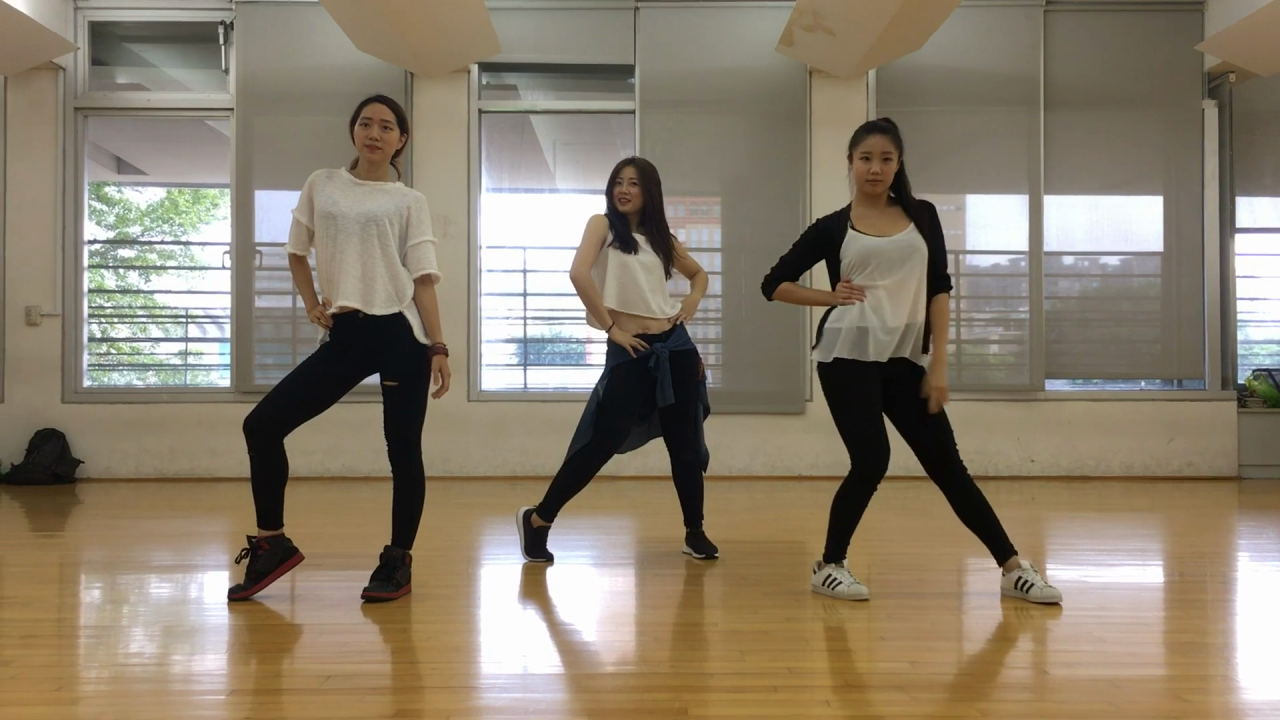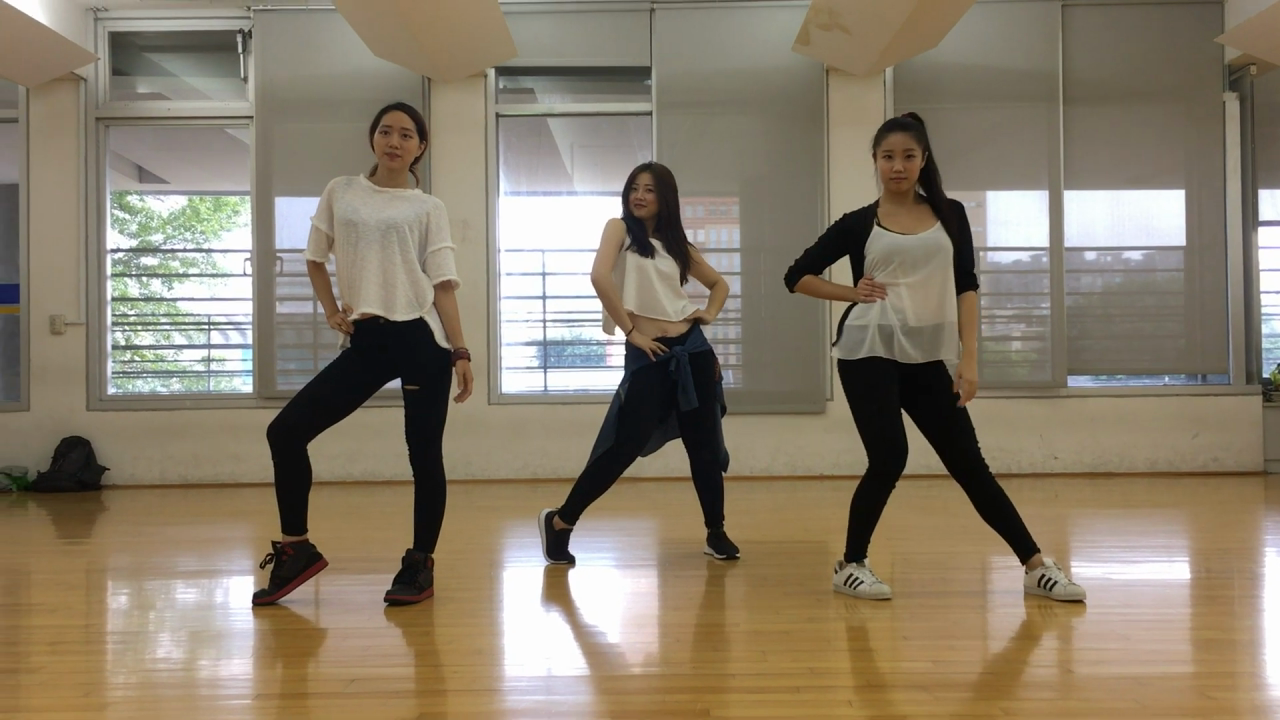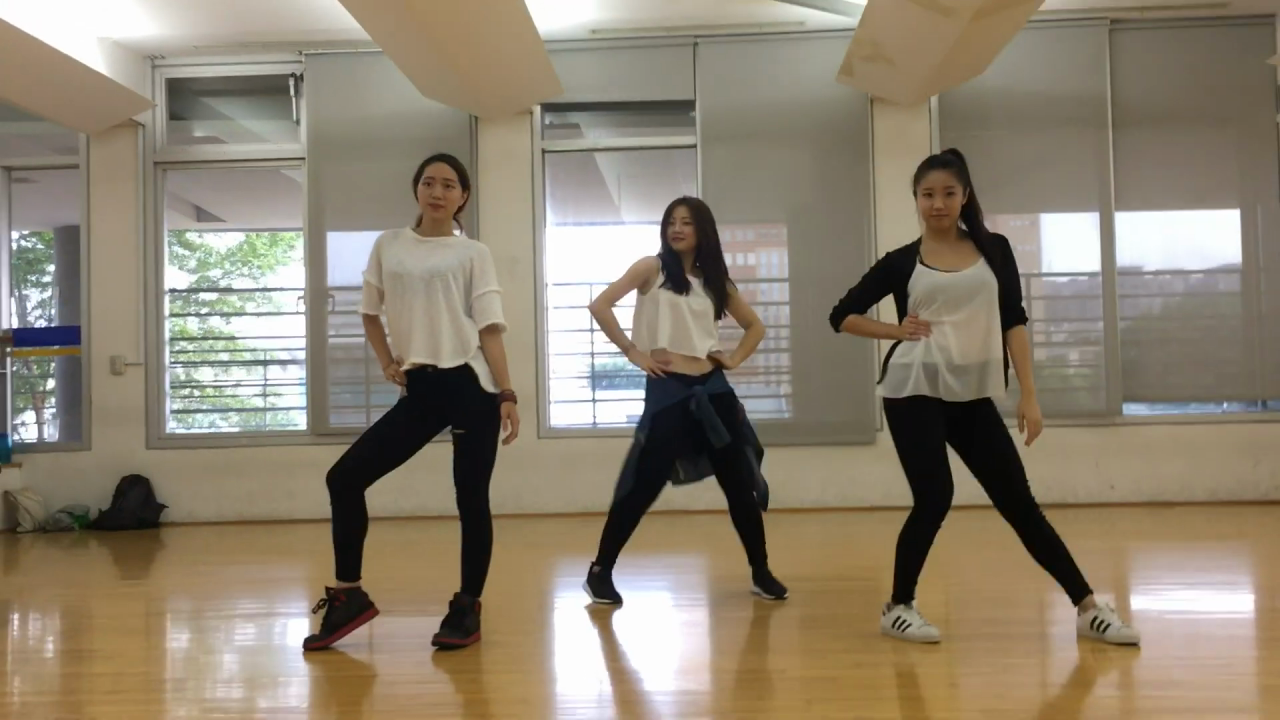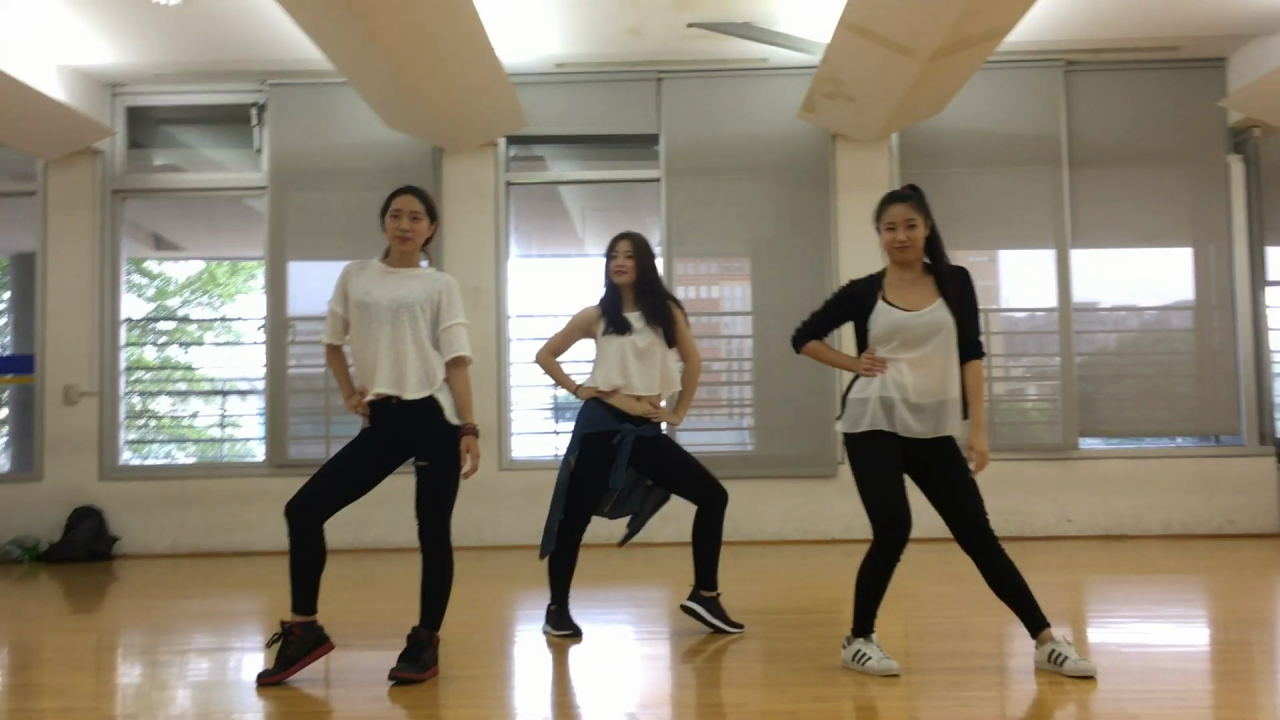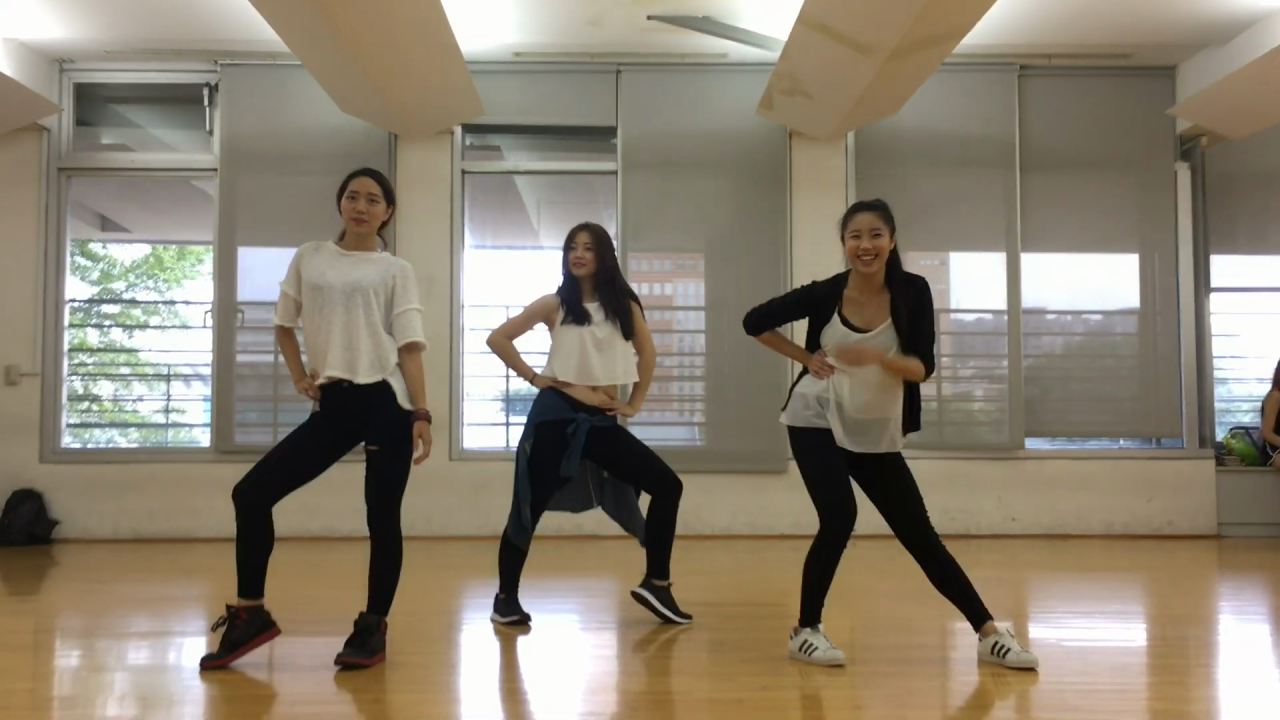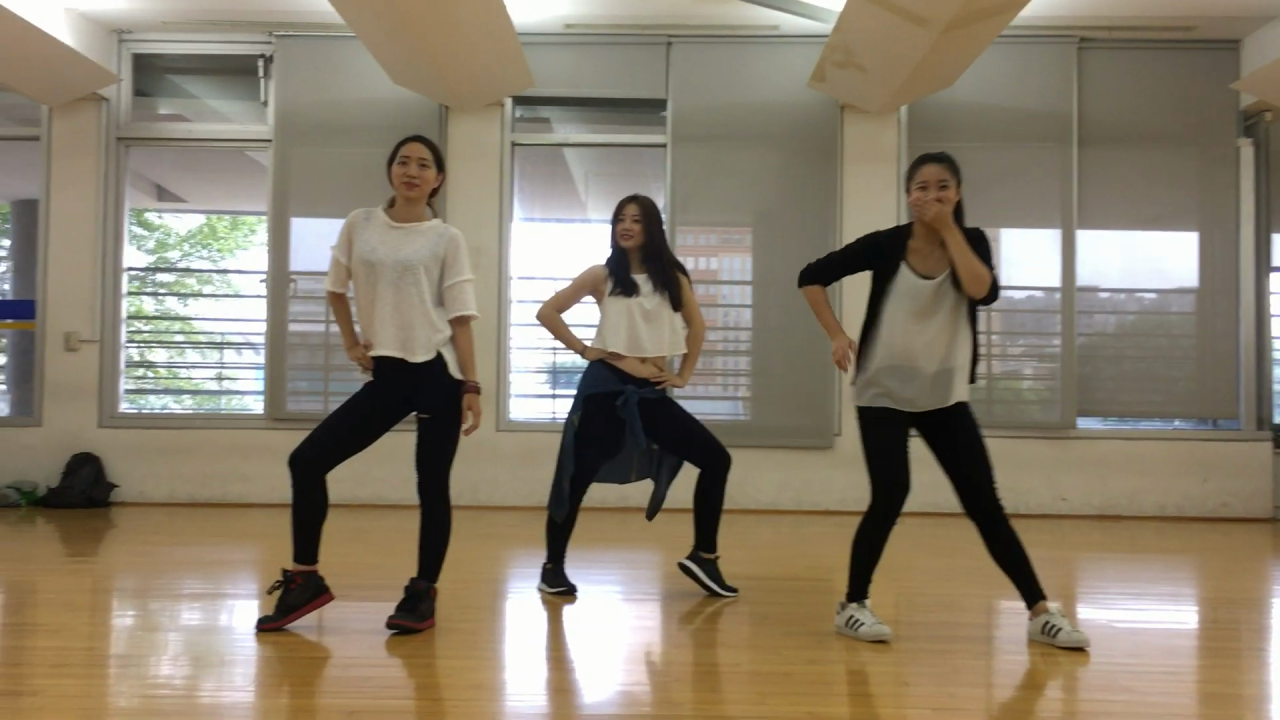
dt=0.5s
person 1, frame 1
left shoulder: (410, 201)
right shoulder: (321, 185)
left elbow: (423, 279)
right elbow: (297, 252)
left wrist: (438, 347)
right wrist: (312, 306)
left hip: (400, 334)
right hip: (344, 336)
left knee: (403, 449)
right knee: (262, 423)
left ankle: (397, 560)
right ankle: (272, 542)
person 1, frame 2
left shoulder: (428, 208)
right shoulder: (340, 193)
left elbow: (443, 284)
right elbow: (315, 259)
left wrist: (460, 352)
right wrist: (332, 313)
left hip: (421, 339)
right hip: (365, 342)
left knee: (424, 452)
right knee: (287, 431)
left ankle: (420, 564)
right ankle: (297, 548)
person 1, frame 3
left shoulder: (474, 254)
right shoulder: (389, 245)
left elbow: (490, 328)
right elbow: (371, 312)
left wrist: (507, 394)
right wrist: (386, 364)
left hip: (470, 386)
right hip: (418, 390)
left knee: (471, 497)
right knee: (345, 477)
left ankle: (467, 607)
right ankle: (349, 595)
person 1, frame 4
left shoulder: (441, 286)
right shoulder: (355, 275)
left elbow: (456, 361)
right elbow: (333, 342)
left wrist: (469, 428)
right wrist: (348, 394)
left hip: (434, 418)
right hip: (381, 422)
left knee: (433, 529)
right knee: (304, 509)
left ankle: (426, 641)
right ankle: (305, 628)
person 1, frame 5
left shoulder: (396, 270)
right shoulder: (309, 258)
left elbow: (409, 347)
right elbow: (284, 324)
left wrist: (421, 413)
right wrist: (299, 378)
left hip: (386, 403)
right hip: (333, 405)
left knee: (382, 516)
right knee: (252, 493)
left ankle: (373, 626)
right ankle: (250, 613)
person 1, frame 6
left shoulder: (447, 239)
right shoulder: (359, 226)
left elbow: (460, 318)
right elbow: (336, 290)
left wrist: (471, 386)
right wrist: (352, 345)
left hip: (437, 374)
right hip: (385, 376)
left knee: (432, 484)
right knee: (307, 461)
left ankle: (423, 592)
right ankle: (305, 578)
person 2, frame 1
left shoulder: (922, 216)
right shoulder: (831, 228)
left elbow: (940, 289)
right elbow: (774, 285)
left wrist: (939, 362)
right wrist: (831, 297)
left hip: (905, 360)
right hip: (848, 356)
left knee: (947, 464)
right knee: (871, 460)
left ankle: (1013, 568)
right ankle: (829, 566)
person 2, frame 2
left shoulder: (950, 215)
right shoulder: (858, 224)
left elbow: (966, 286)
right elbow: (798, 276)
left wrist: (968, 357)
right wrist: (852, 292)
left hip: (928, 358)
right hip: (869, 353)
left knee: (968, 463)
right knee: (888, 459)
left ankle: (1036, 566)
right ankle: (850, 565)
person 2, frame 3
left shoulder: (993, 249)
right shoulder: (901, 262)
left elbow: (1014, 321)
right elbow: (842, 315)
left wrist: (1028, 394)
right wrist: (897, 330)
left hip: (974, 395)
right hip: (915, 390)
left knee: (1019, 502)
right knee: (934, 498)
left ankle: (1089, 608)
right ankle: (898, 608)
person 2, frame 4
left shoulder: (954, 282)
right shoulder: (864, 291)
left elbow: (971, 354)
right elbow: (804, 338)
left wrist: (977, 429)
right wrist: (854, 364)
left hip: (934, 428)
right hip: (874, 424)
left knee: (977, 535)
right knee: (893, 531)
left ankle: (1047, 642)
right ankle: (858, 640)
person 2, frame 5
left shoulder: (912, 291)
right shoulder: (824, 294)
left elbow: (922, 366)
right elbow: (755, 321)
left wrist: (878, 358)
right wrist: (806, 359)
left hip: (875, 432)
right hip: (816, 420)
left knee: (919, 533)
right knee: (838, 521)
left ankle: (988, 633)
right ankle: (806, 630)
person 2, frame 6
left shoulder: (971, 241)
right shoulder: (885, 245)
left elbow: (983, 290)
right elbow: (812, 276)
left wrist: (948, 229)
right wrist: (838, 337)
left hip: (945, 396)
right hip: (883, 393)
left knee: (984, 503)
right knee: (889, 497)
left ankle: (1041, 612)
right ankle: (852, 605)
person 3, frame 1
left shoulder: (661, 238)
right shoulder: (602, 224)
left elbow: (698, 273)
right elbow: (579, 273)
left wrist: (692, 302)
right wrist: (610, 326)
left hip: (676, 347)
right hip: (629, 352)
left knee: (686, 444)
right knee: (602, 442)
left ankle: (695, 532)
right ankle: (537, 519)
person 3, frame 2
left shoulder: (677, 244)
right shoulder: (619, 229)
left elbow: (719, 283)
right elbow: (600, 276)
left wrist: (710, 313)
right wrist: (629, 330)
left hip: (693, 350)
right hip: (648, 355)
left knee: (705, 445)
right knee: (624, 446)
left ankle: (716, 533)
right ankle: (559, 522)
person 3, frame 3
left shoulder: (716, 281)
right shoulder: (652, 268)
left elbow: (755, 326)
right elbow: (600, 306)
left wrist: (733, 359)
right wrist: (634, 353)
left hip: (713, 390)
right hip: (668, 392)
left knee: (740, 483)
right knee: (644, 487)
left ankle: (761, 572)
right ankle: (601, 570)
person 3, frame 4
left shoulder: (666, 311)
right shoulder: (596, 315)
left elbow: (692, 361)
right elbow: (545, 355)
left wrist: (678, 412)
right wrist: (576, 389)
left hip: (647, 430)
right hip: (601, 425)
left knee: (713, 496)
right knee: (575, 516)
left ankle: (704, 595)
right ankle: (557, 609)
person 3, frame 5
left shoulder: (624, 305)
right shoulder: (554, 304)
left elbow: (647, 354)
right elbow: (498, 338)
left wrist: (635, 403)
right wrist: (533, 378)
left hip: (602, 420)
right hip: (557, 414)
left knee: (667, 486)
right knee: (530, 505)
left ankle: (656, 584)
right ankle: (506, 597)
person 3, frame 6
left shoulder: (672, 277)
right shoulder: (602, 275)
left elbow: (696, 326)
right elbow: (547, 312)
left wrist: (684, 374)
right wrist: (584, 350)
left hip: (652, 392)
right hip: (607, 386)
left knee: (716, 459)
right knee: (578, 476)
left ankle: (703, 557)
right ankle: (553, 567)
